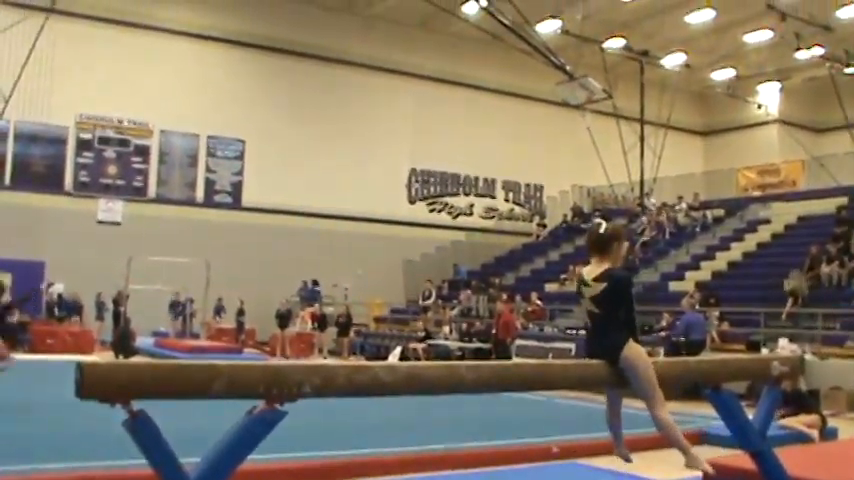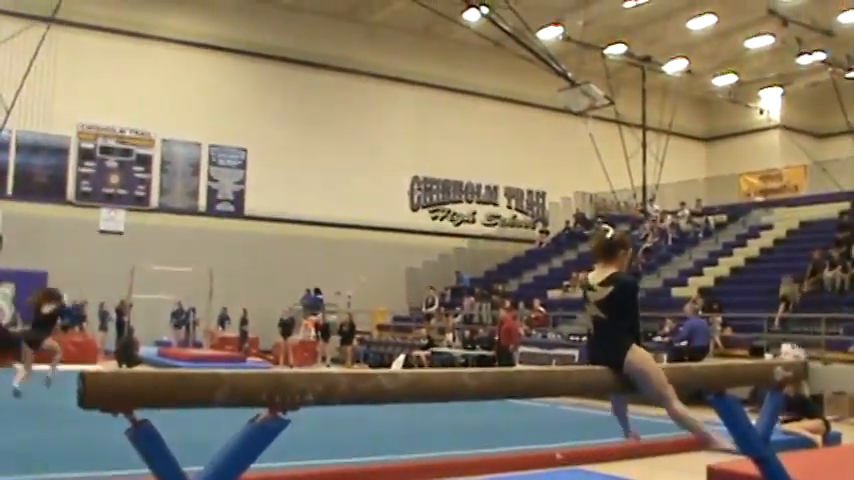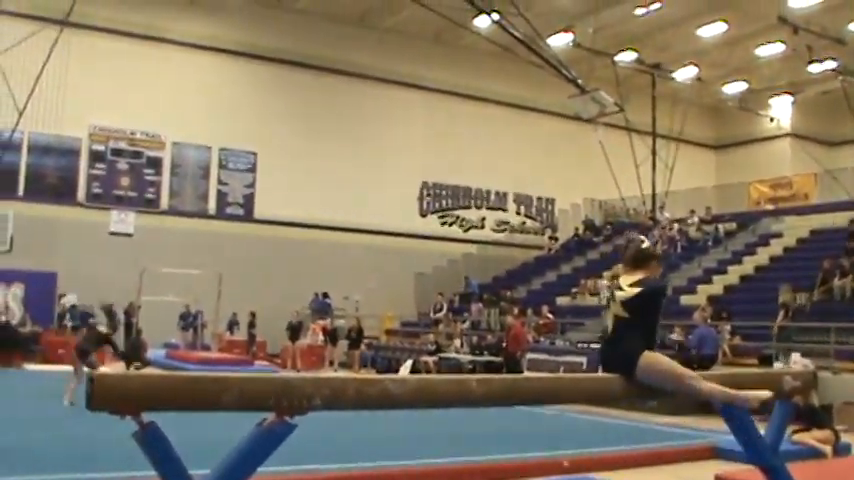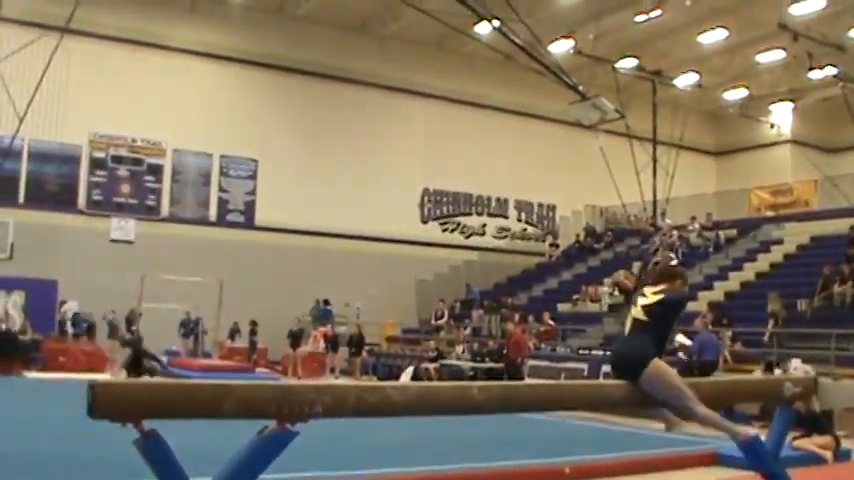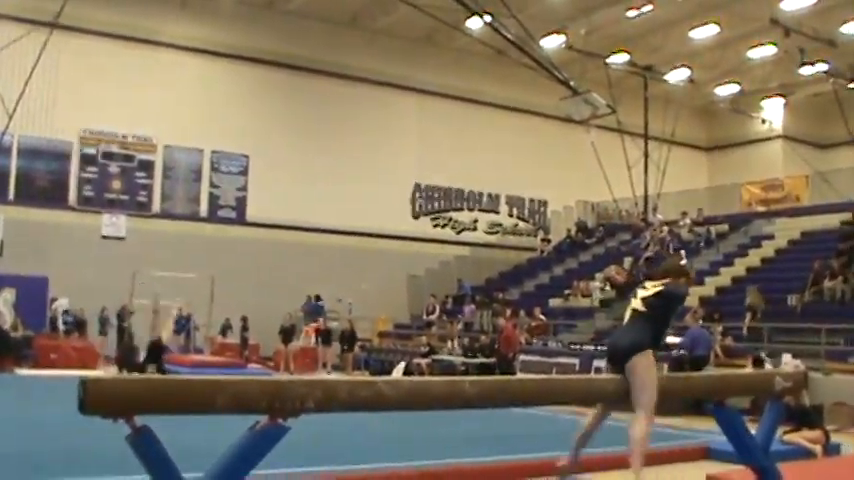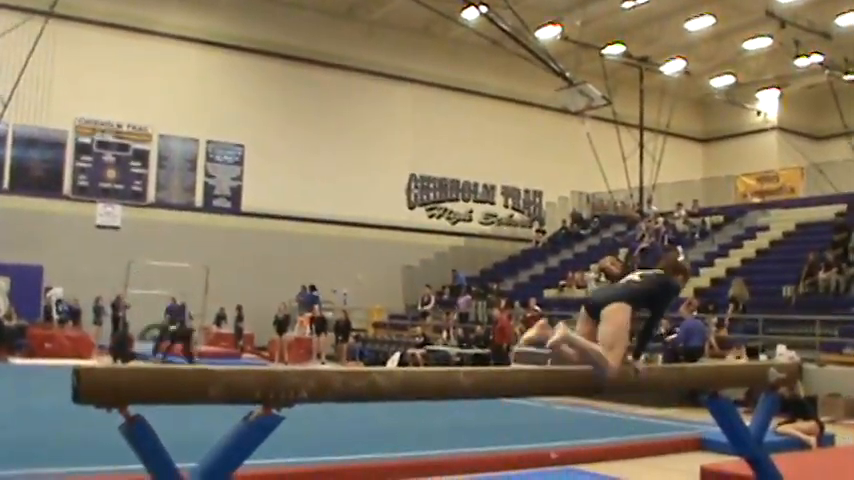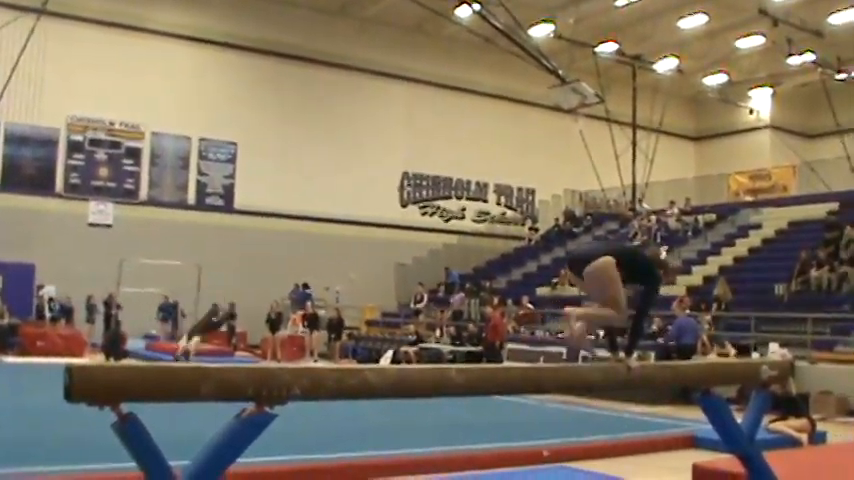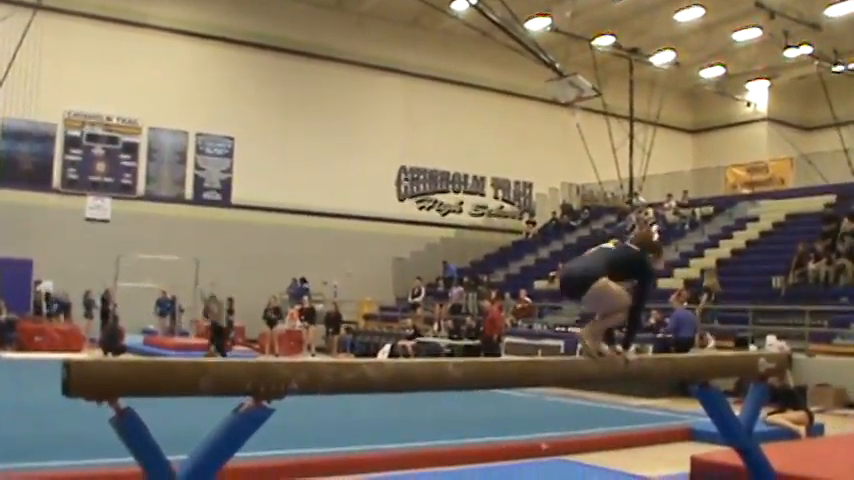
dt=0.2s
person 1, frame 1
left shoulder: (583, 276)
right shoulder: (620, 278)
right elbow: (628, 316)
right wrist: (636, 346)
left hip: (594, 346)
right hip: (618, 344)
left knee: (613, 398)
right knee: (657, 404)
left ankle: (619, 445)
right ankle: (690, 455)
person 1, frame 2
left shoulder: (588, 281)
right shoulder: (626, 283)
right elbow: (632, 322)
right wrist: (639, 350)
left hip: (596, 352)
right hip: (620, 350)
left knee: (618, 394)
right knee: (669, 398)
left ankle: (628, 432)
right ankle: (711, 439)
person 1, frame 3
left shoulder: (619, 284)
right shoulder: (655, 287)
right elbow: (650, 328)
right wrist: (649, 358)
left hip: (610, 358)
right hip: (631, 356)
right knee: (691, 381)
person 1, frame 4
left shoulder: (641, 294)
right shoulder: (676, 297)
right elbow: (662, 337)
left hip: (621, 356)
right hip: (640, 359)
right knee: (692, 405)
person 1, frame 5
left shoulder: (642, 289)
right shoulder: (676, 293)
right elbow: (661, 328)
left hip: (616, 346)
right hip: (636, 348)
left knee: (603, 408)
right knee: (644, 413)
left ankle: (572, 459)
person 1, frame 6
left shoulder: (641, 275)
right shoulder: (671, 285)
right elbow: (653, 321)
right wrist: (637, 356)
left hip: (595, 301)
right hip: (615, 302)
left knee: (578, 356)
right knee: (609, 367)
left ankle: (546, 332)
right ankle: (566, 335)
person 1, frame 7
right shoulder: (653, 274)
right elbow: (640, 315)
left wrist: (614, 351)
right wrist: (629, 354)
left hip: (577, 258)
right hip: (597, 261)
right knee: (620, 316)
right ankle: (575, 313)
person 1, frame 8
right shoulder: (645, 266)
left elbow: (608, 306)
right elbow: (637, 310)
right wrist: (626, 348)
left hip: (568, 278)
right hip: (587, 279)
right knee: (630, 305)
left ankle: (596, 339)
right ankle: (589, 333)
